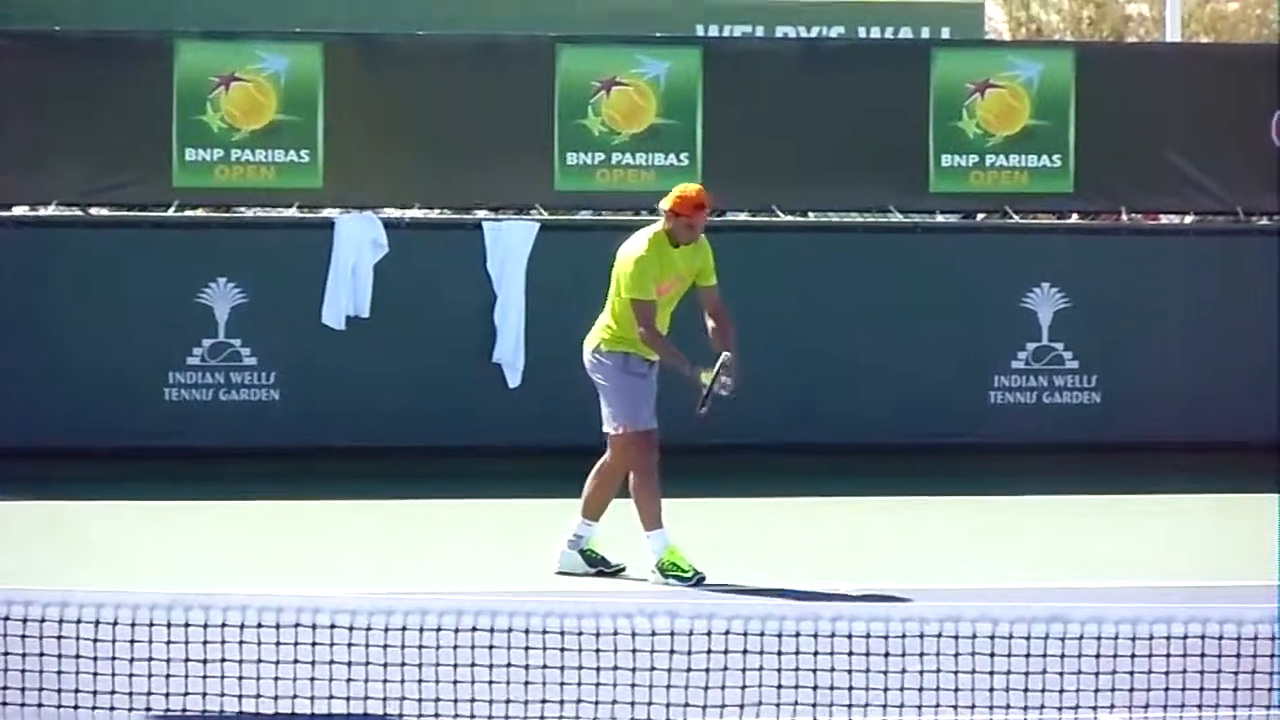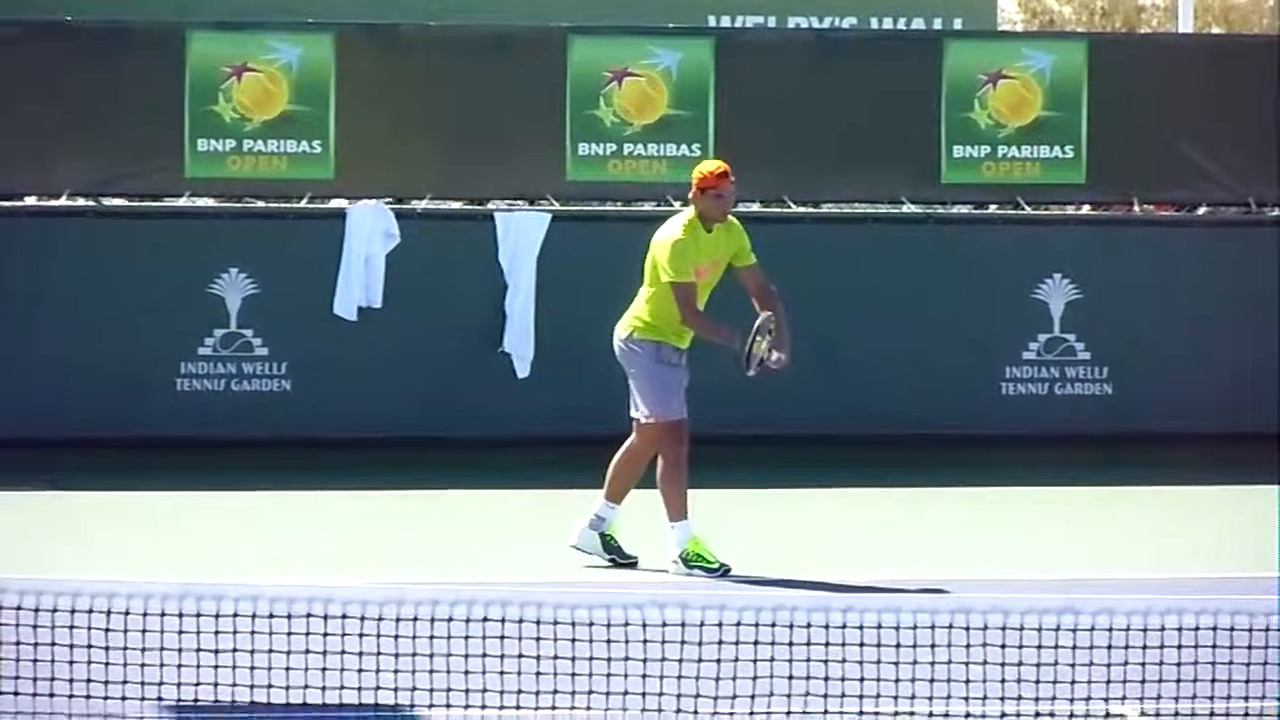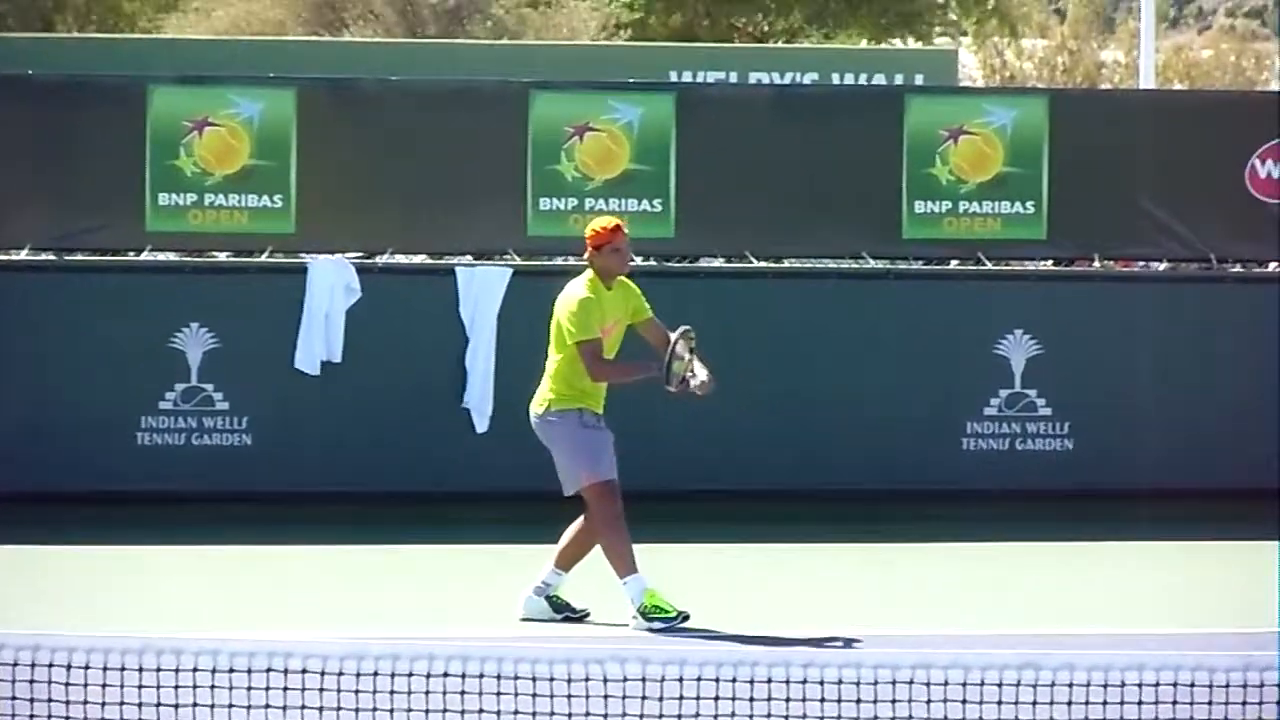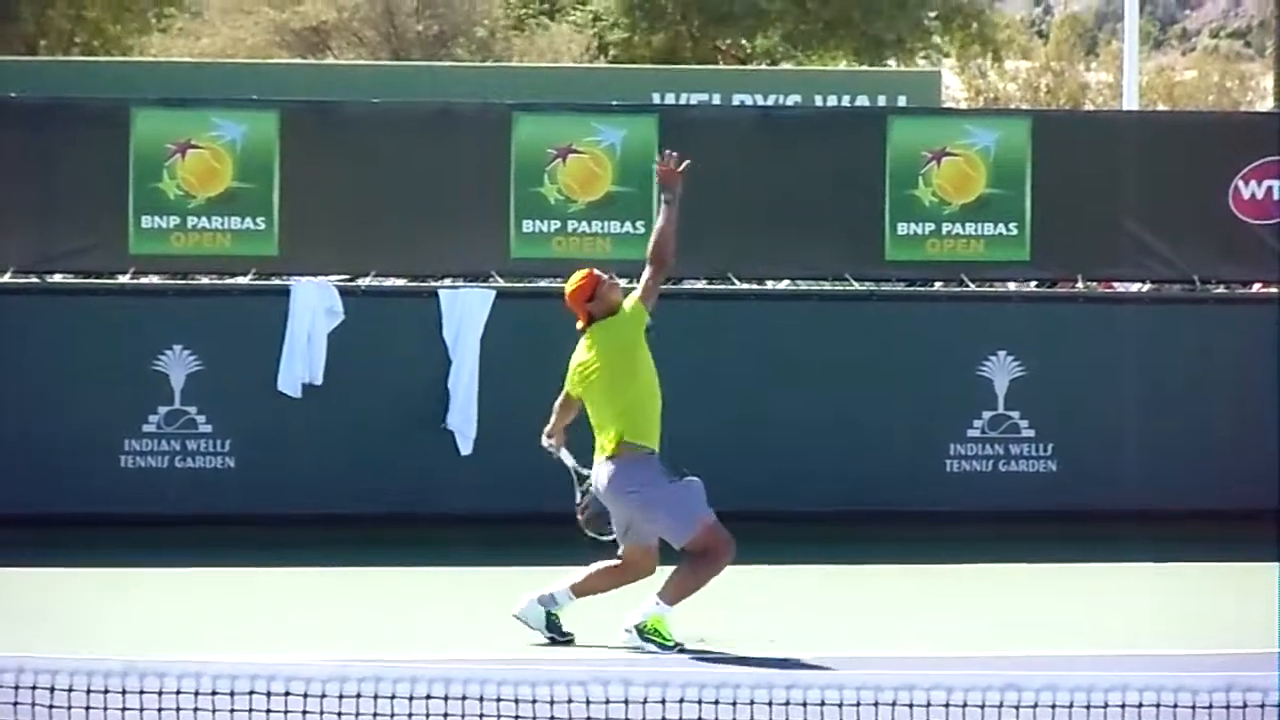
dt=1s
person 1, frame 1
left shoulder: (699, 248)
right shoulder: (639, 255)
left elbow: (714, 309)
right elbow: (645, 329)
left wrist: (726, 357)
right wrist: (689, 369)
left hip: (641, 356)
right hip: (615, 353)
left knee: (620, 454)
right knee: (644, 449)
left ankle: (575, 546)
right ankle: (661, 556)
person 1, frame 2
left shoulder: (732, 231)
right shoulder: (676, 239)
left elbow: (761, 289)
right elbow: (688, 314)
left wrist: (779, 337)
right wrist: (738, 342)
left hip: (668, 344)
right hip: (646, 340)
left knee: (645, 440)
right knee: (674, 438)
left ankle: (595, 527)
right ankle: (685, 547)
person 1, frame 3
left shoulder: (625, 291)
right shoulder: (579, 300)
left elbow: (664, 339)
right elbow: (596, 369)
left wrist: (695, 367)
right wrist: (656, 369)
left hip: (583, 411)
right hip: (563, 411)
left knee: (600, 510)
right knee: (607, 501)
left ankle: (541, 594)
right ankle: (642, 601)
person 1, frame 4
left shoulder: (582, 355)
right shoulder: (623, 327)
left elbow: (566, 404)
right elbow: (660, 264)
left wrist: (554, 431)
right wrist: (670, 195)
left hip: (613, 473)
right hip: (635, 469)
left knee: (638, 564)
right knee: (717, 547)
left ankle: (544, 603)
right ankle: (645, 622)
